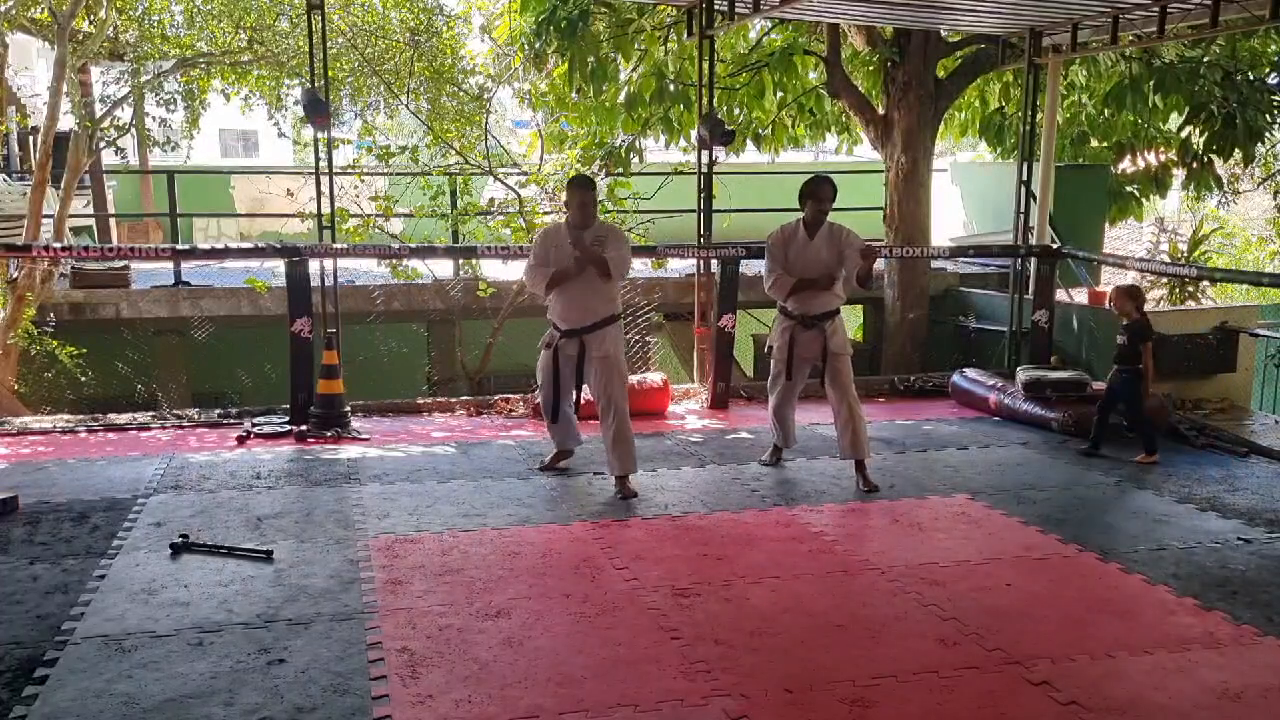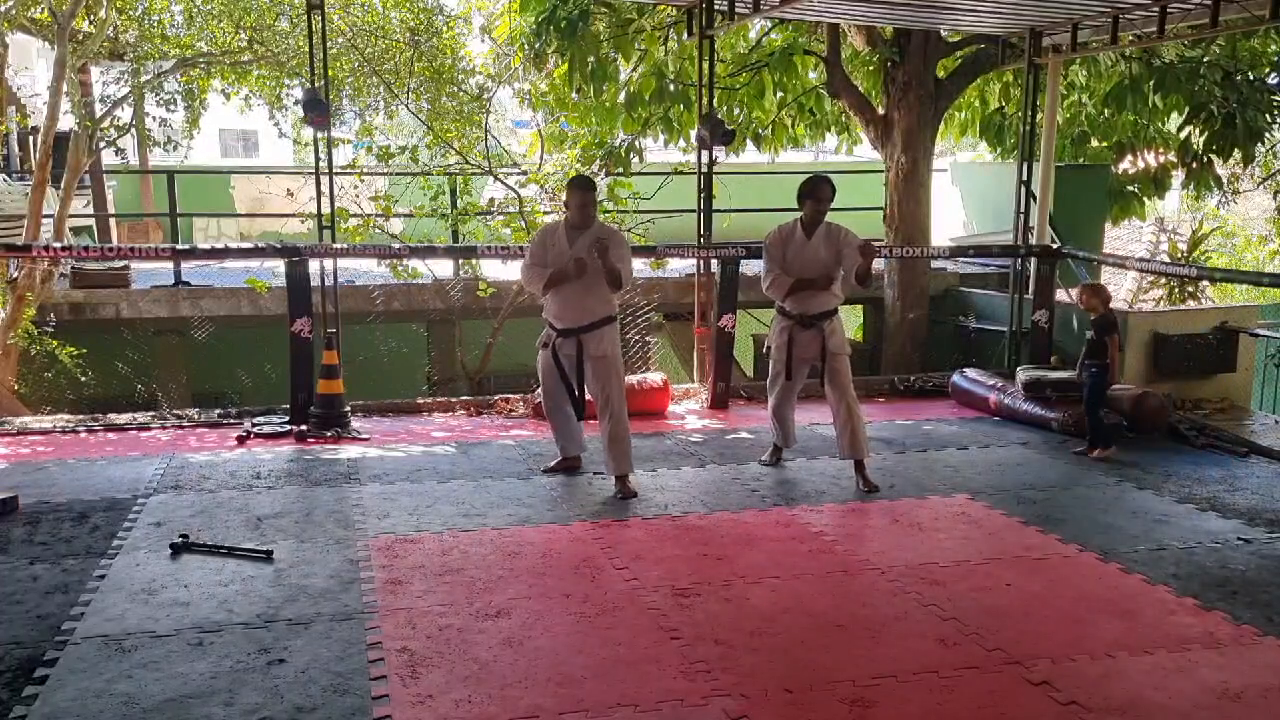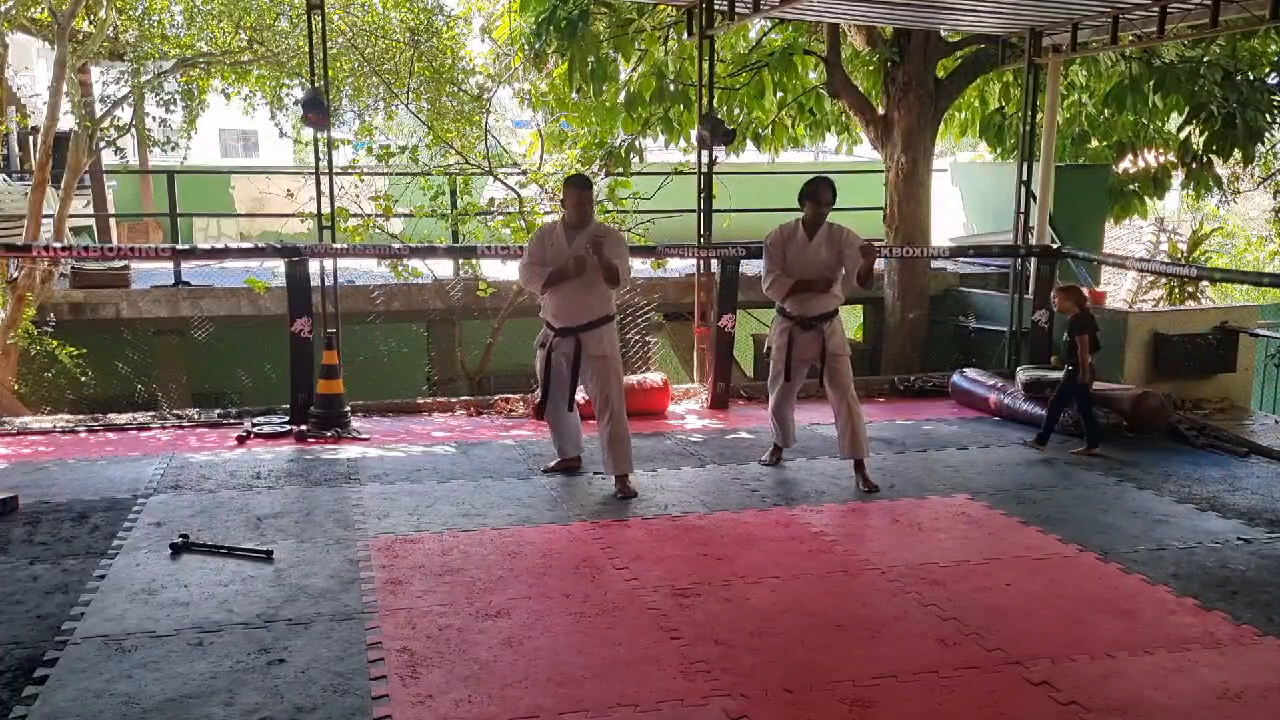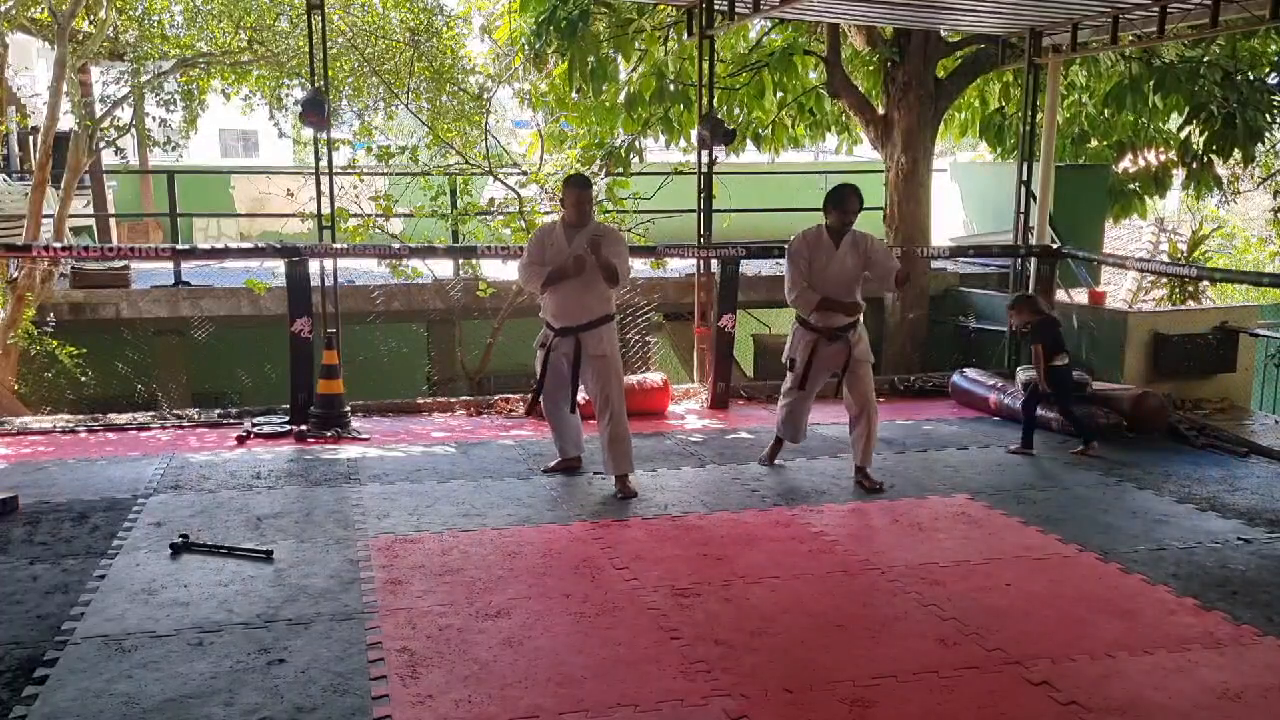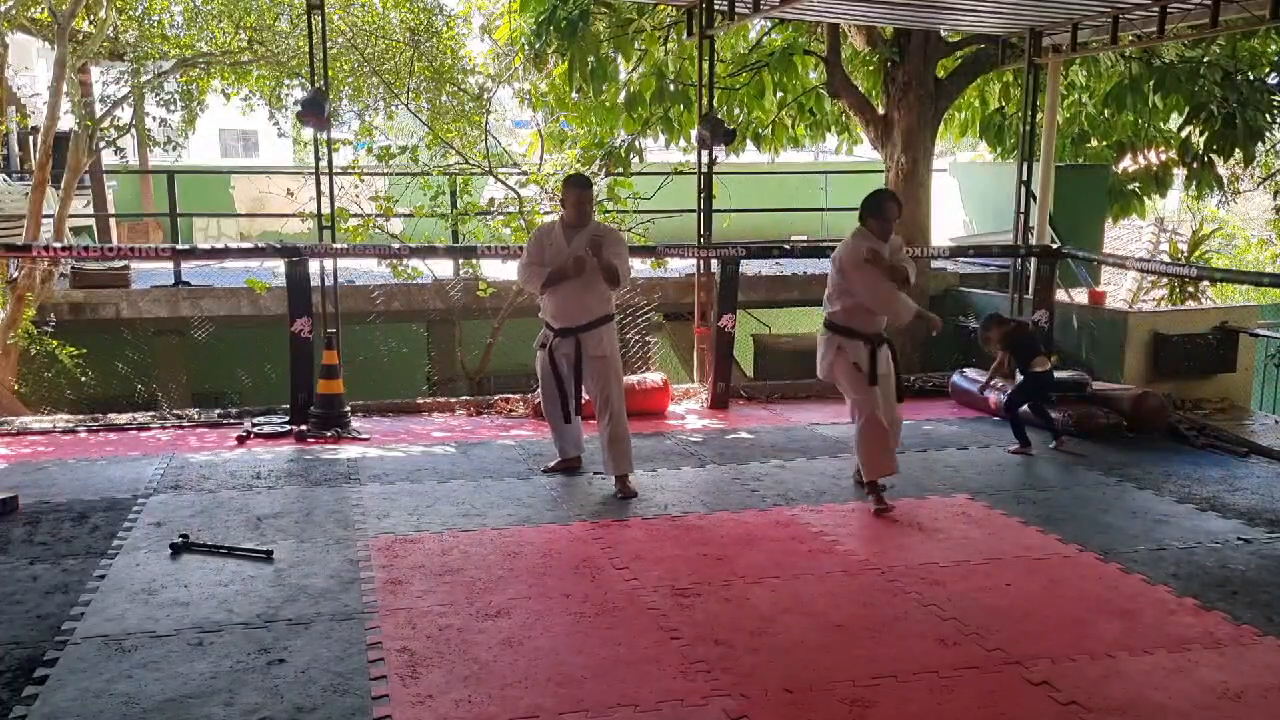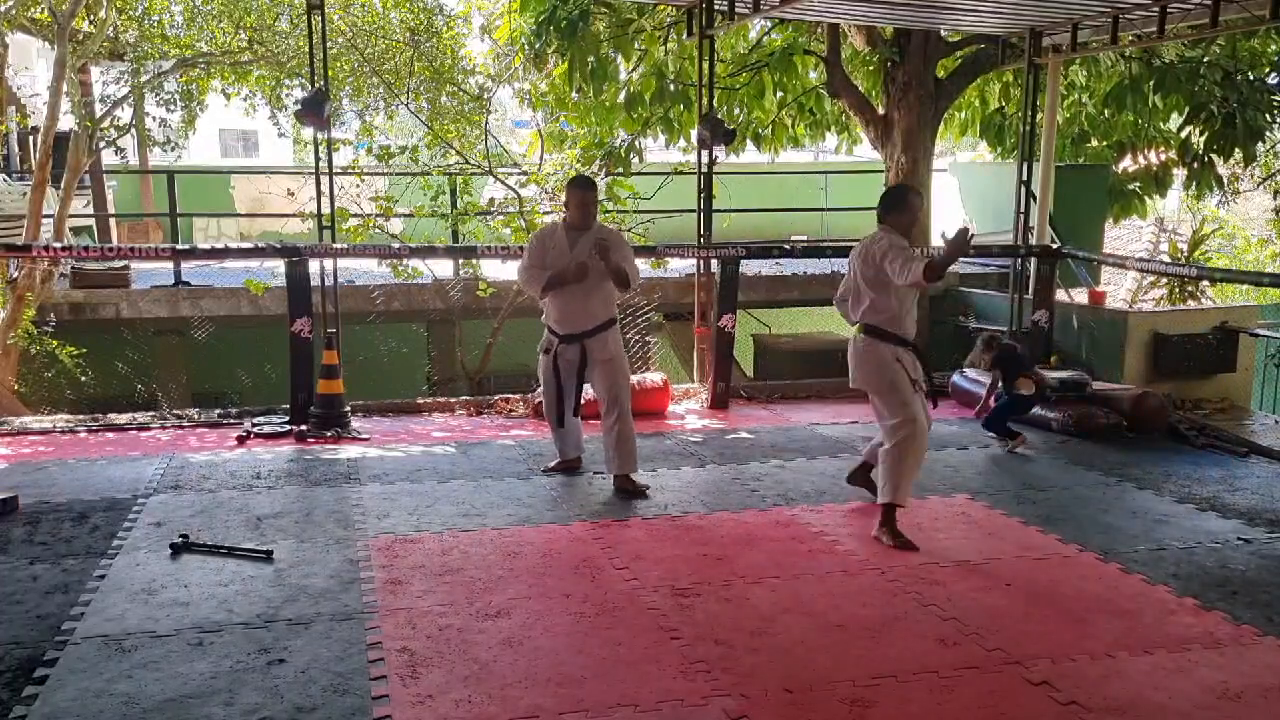
dt=0.3s
person 1, frame 1
left shoulder: (843, 236)
right shoulder: (781, 237)
left elbow: (861, 280)
right elbow: (774, 284)
left wrist: (867, 264)
right wrist: (814, 283)
left hip: (829, 327)
right hip: (791, 327)
left knee: (845, 396)
right knee: (781, 394)
left ankle: (861, 469)
right ankle: (779, 445)
person 1, frame 2
left shoulder: (840, 236)
right shoulder: (778, 237)
left elbow: (859, 278)
right elbow: (771, 284)
left wrist: (866, 261)
right wrist: (811, 283)
left hip: (827, 327)
right hip: (789, 327)
left knee: (844, 396)
right knee: (780, 394)
left ankle: (860, 468)
right ankle: (779, 445)
person 1, frame 3
left shoulder: (842, 237)
right shoulder: (780, 237)
left elbow: (861, 279)
right elbow: (772, 284)
left wrist: (868, 263)
right wrist: (811, 285)
left hip: (827, 328)
right hip: (789, 327)
left knee: (844, 396)
right knee: (781, 394)
left ankle: (859, 468)
right ankle: (779, 444)
person 1, frame 4
left shoulder: (865, 244)
right shoulder: (803, 243)
left elbow: (892, 280)
right elbow: (797, 295)
left wrist: (903, 271)
right wrist: (838, 305)
left hip: (850, 337)
right hip: (812, 336)
left knee: (864, 404)
right knee: (795, 397)
left ankle: (861, 470)
right ankle: (779, 441)
person 1, frame 5
left shoulder: (887, 245)
right shoulder: (854, 251)
left elbow: (906, 282)
right elbow: (884, 297)
left wrist: (888, 265)
right wrist: (930, 319)
left hip: (873, 343)
right hip: (844, 344)
left knee: (889, 416)
right knee: (869, 413)
left ankle: (866, 473)
right ankle: (875, 489)
person 1, frame 6
left shoulder: (869, 247)
right shoulder: (890, 244)
left elbow: (843, 300)
right elbow: (912, 273)
right wrist: (949, 256)
left hip: (883, 347)
right hip: (883, 350)
left knee: (905, 421)
right knee: (909, 428)
left ankle: (863, 470)
right ankle: (887, 522)
person 2, frame 1
left shoulder: (611, 235)
right shoulder: (548, 236)
left elbow: (616, 270)
right elbow: (533, 277)
left wrist: (588, 252)
right wrist: (568, 271)
left hip: (602, 334)
right hip: (560, 334)
left knee: (613, 404)
right knee: (550, 396)
left ankle: (622, 475)
right ankle: (565, 446)
person 2, frame 2
left shoulder: (611, 237)
right shoulder: (546, 235)
left elbow: (621, 282)
right elbow: (530, 276)
left wrist: (606, 263)
right wrist: (566, 273)
left hip: (599, 335)
right hip: (557, 334)
left knee: (611, 404)
right knee: (555, 400)
left ankle: (621, 475)
right ankle: (571, 455)
person 2, frame 3
left shoulder: (609, 236)
right shoulder: (544, 236)
left elbow: (619, 278)
right elbow: (528, 276)
left wrist: (602, 258)
right wrist: (566, 271)
left hip: (596, 334)
right hip: (556, 334)
left knee: (610, 402)
right knee: (555, 400)
left ankle: (621, 475)
right ankle: (570, 455)
person 2, frame 4
left shoulder: (609, 236)
right shoulder: (543, 236)
left elbow: (618, 277)
right elbow: (527, 275)
left wrist: (600, 257)
right wrist: (565, 270)
left hip: (596, 334)
right hip: (555, 334)
left knee: (610, 403)
right knee: (554, 400)
left ankle: (621, 475)
right ankle: (570, 455)
person 2, frame 5
left shoulder: (608, 235)
right shoulder: (543, 235)
left elbow: (619, 279)
right elbow: (527, 276)
left wrist: (601, 259)
right wrist: (565, 271)
left hip: (596, 334)
right hip: (555, 335)
left knee: (610, 404)
right knee: (555, 401)
left ankle: (621, 475)
right ankle: (570, 456)
person 2, frame 6
left shoulder: (611, 239)
right shoulder: (544, 237)
left elbow: (629, 281)
right elbow: (528, 278)
left wrist: (610, 263)
right wrist: (565, 276)
left hip: (601, 338)
right hip: (558, 339)
left knee: (617, 403)
right knee: (556, 404)
left ankle: (622, 475)
right ankle: (570, 456)
